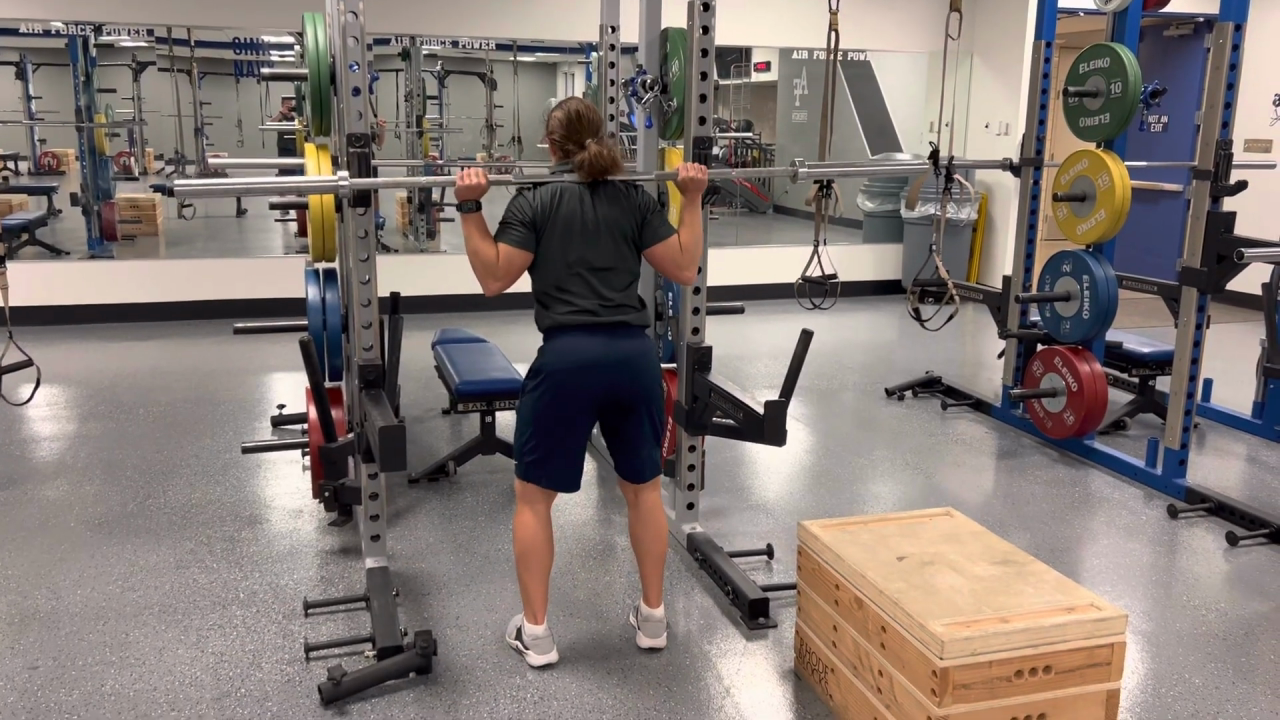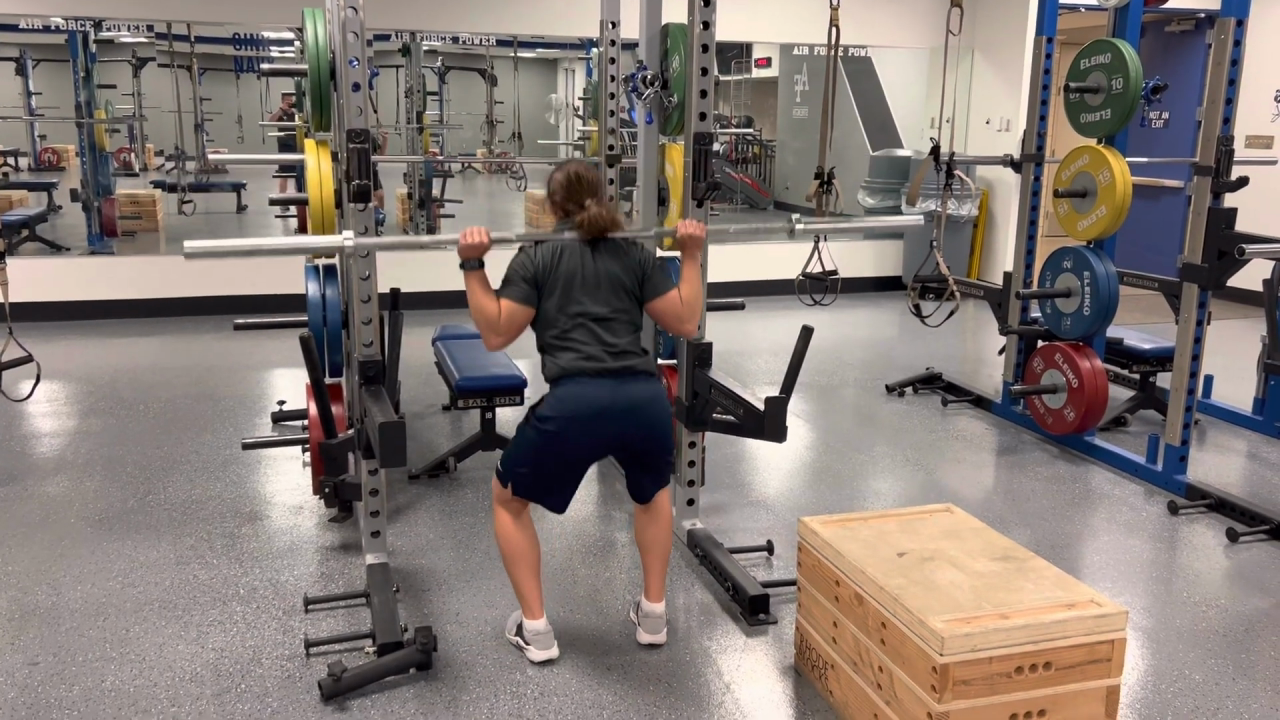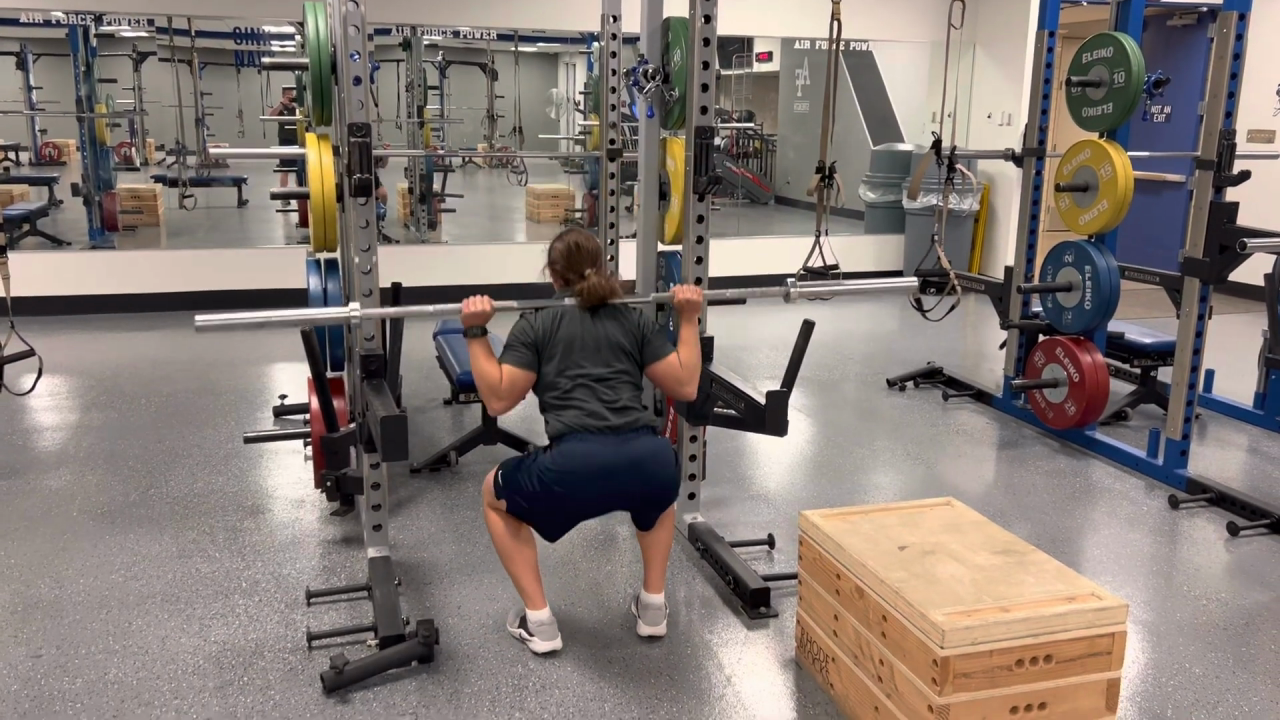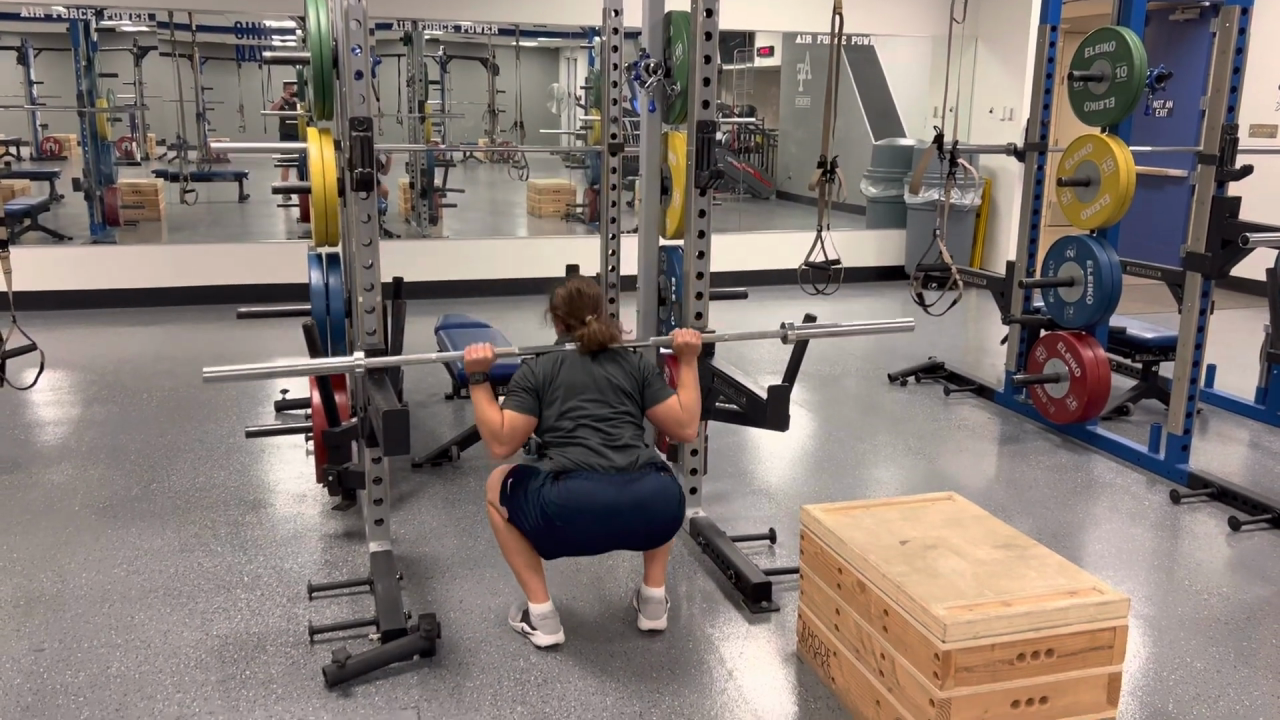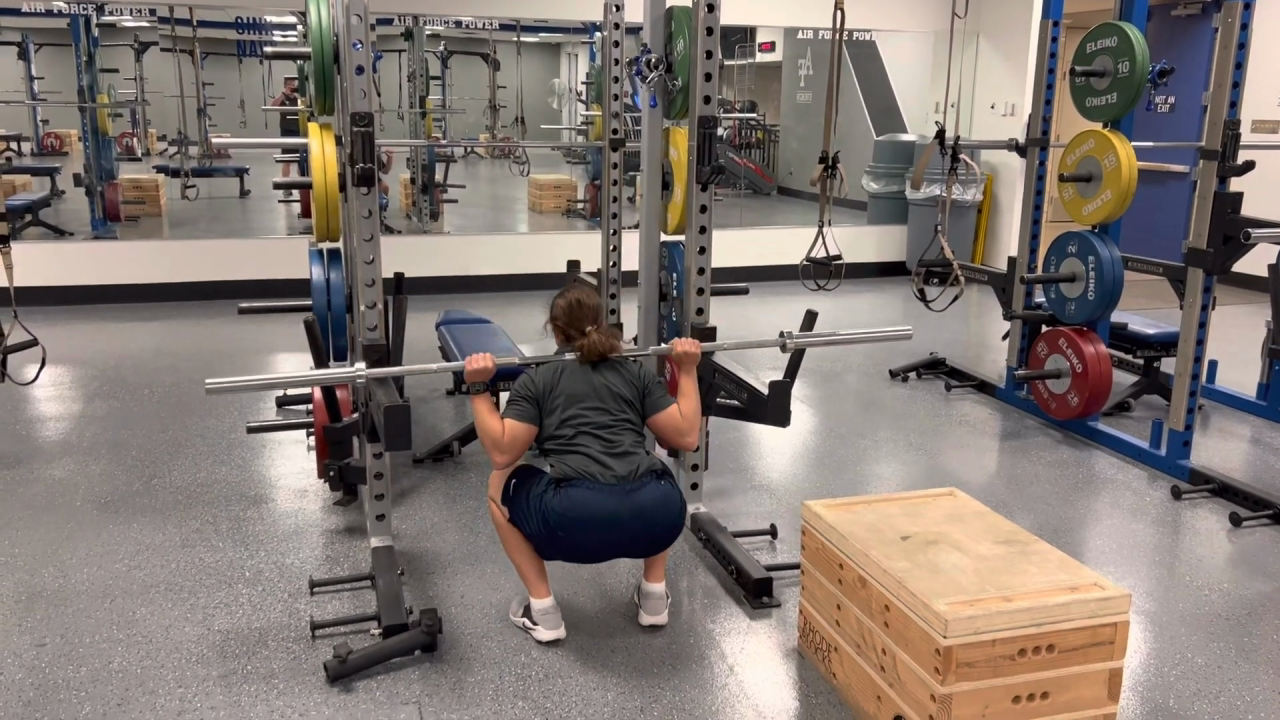
dt=0.3s
person 1, frame 1
left shoulder: (534, 201)
right shoulder: (636, 198)
left elbow: (493, 279)
right elbow: (685, 269)
left wrist: (469, 208)
right wrist: (692, 200)
left hip: (567, 358)
right hip: (635, 355)
left knee: (533, 496)
right knee: (643, 488)
left ankle: (535, 631)
right ankle: (653, 617)
person 1, frame 2
left shoulder: (536, 258)
right shoulder: (636, 254)
left elbow: (496, 334)
right elbow: (686, 323)
left wrist: (472, 266)
right wrist: (692, 255)
left hip: (574, 406)
right hip: (644, 402)
left knee: (508, 500)
right knee: (653, 493)
left ankle: (534, 628)
right ankle: (653, 613)
person 1, frame 3
left shoulder: (536, 325)
right shoulder: (635, 319)
left elbow: (499, 399)
right elbow: (685, 387)
left wrist: (475, 334)
right wrist: (688, 320)
left hip: (575, 469)
right hip: (649, 466)
left knee: (495, 496)
right knee: (658, 484)
left ankle: (538, 620)
right ankle: (653, 605)
person 1, frame 4
left shoulder: (537, 370)
right shoulder: (636, 363)
left elbow: (502, 443)
right elbow: (685, 428)
left wrist: (478, 379)
right wrist: (688, 362)
left hip: (578, 511)
right hip: (657, 511)
left knee: (498, 488)
left ankle: (541, 614)
right ankle: (653, 599)
person 1, frame 5
left shoulder: (538, 380)
right shoulder: (636, 372)
left elbow: (502, 453)
right elbow: (686, 437)
left wrist: (479, 389)
right wrist: (687, 370)
left hip: (578, 522)
right hip: (658, 519)
left knee: (501, 485)
left ankle: (542, 609)
right ankle: (654, 594)
